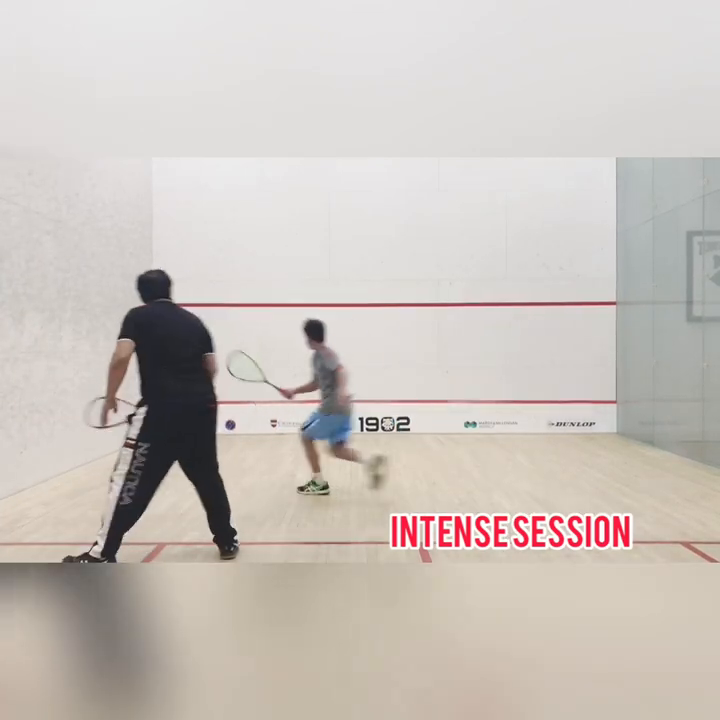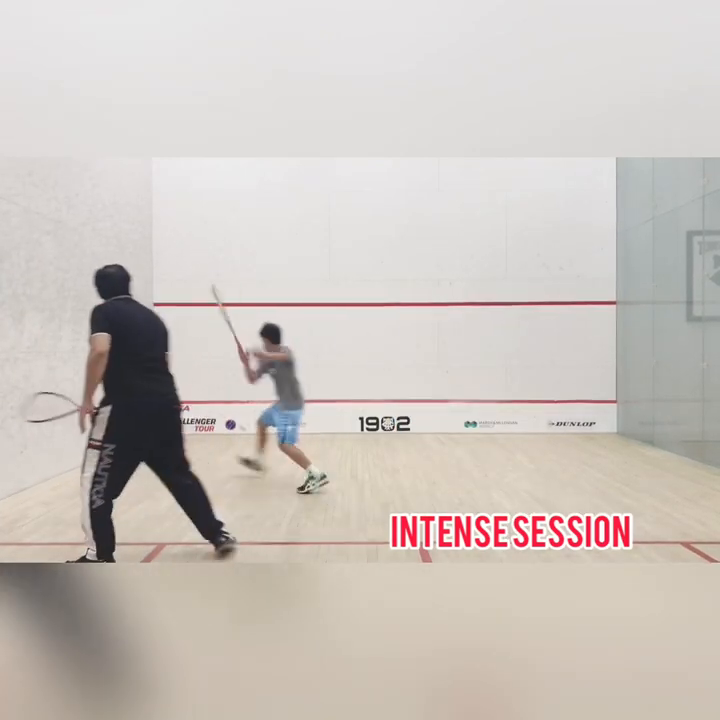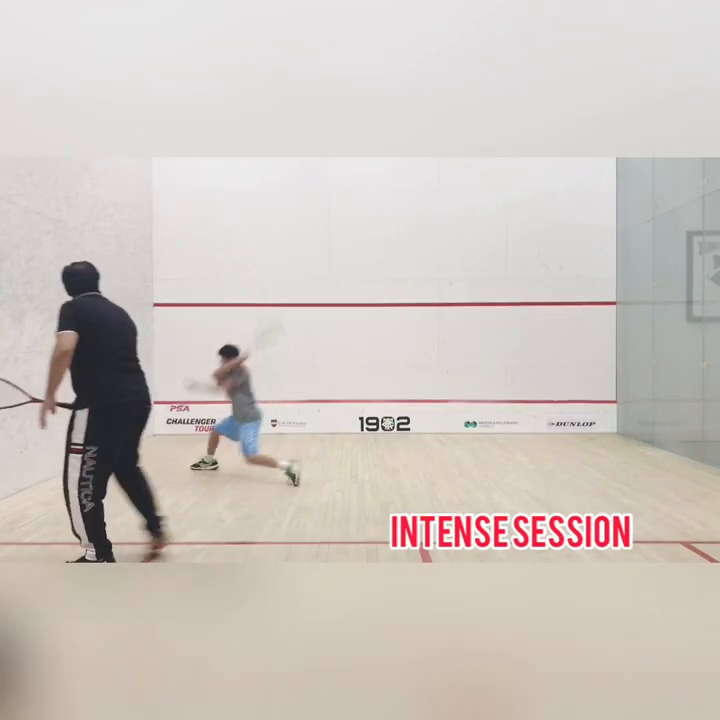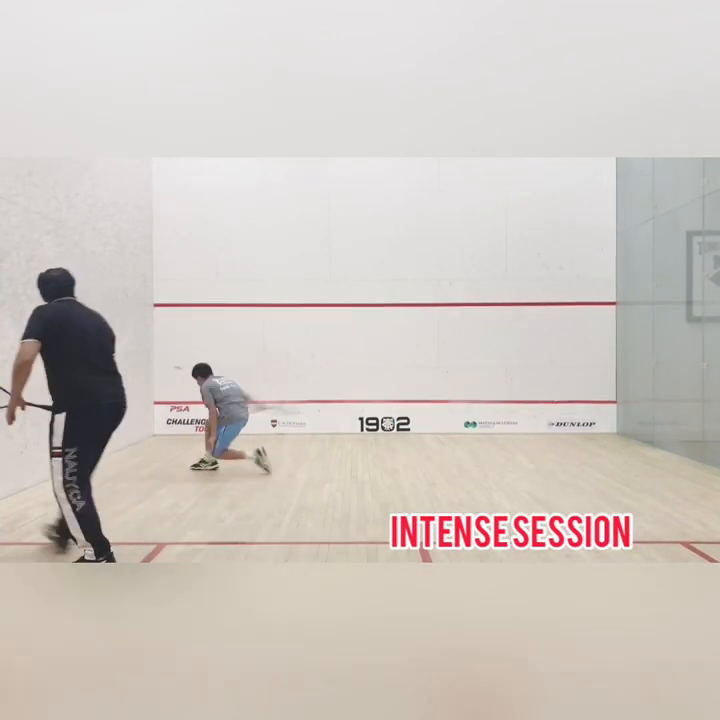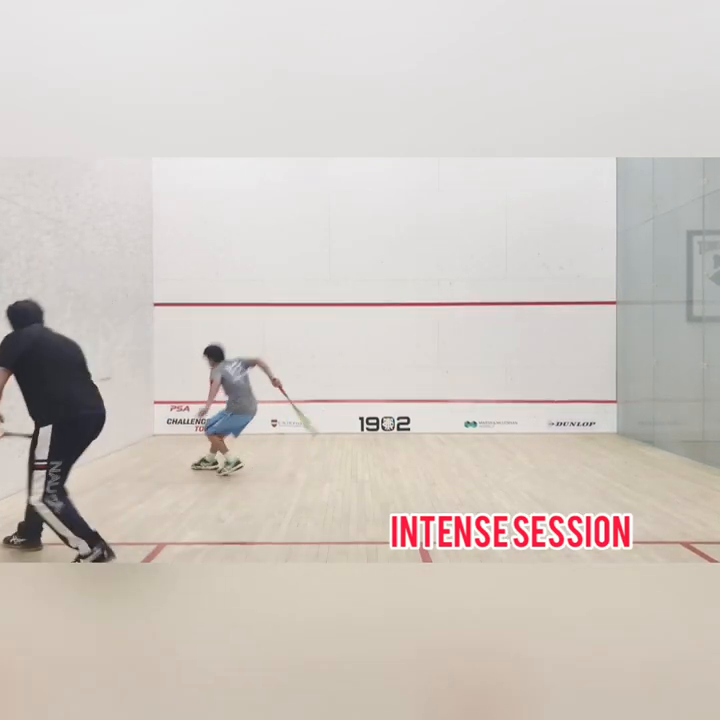
dt=0.2s
person 1, frame 1
left shoulder: (139, 316)
right shoulder: (193, 321)
left elbow: (121, 358)
right elbow: (211, 369)
left wrist: (110, 398)
left hip: (161, 408)
right hip: (203, 405)
left knee: (131, 482)
right knee: (207, 476)
left ankle: (102, 554)
right ankle: (226, 540)
person 1, frame 2
left shoulder: (104, 312)
right shoulder: (152, 317)
left elbow: (100, 352)
left wrist: (87, 399)
left hip: (126, 405)
right hip: (167, 402)
left knee: (98, 480)
right knee: (177, 472)
left ankle: (99, 555)
right ankle: (219, 535)
person 1, frame 3
left shoulder: (74, 308)
right shoulder: (121, 314)
left elbow: (64, 349)
left wrist: (49, 397)
left hip: (100, 405)
right hip: (138, 399)
left knee: (82, 481)
right knee: (128, 468)
left ankle: (99, 557)
right ankle: (156, 528)
person 1, frame 4
left shoulder: (46, 313)
right shoulder: (97, 319)
left elbow: (24, 358)
left wrist: (14, 398)
left hip: (78, 407)
right hip: (113, 402)
left knee: (68, 481)
right knee: (76, 472)
left ankle: (98, 556)
right ankle: (64, 531)
person 1, frame 5
right shoulder: (65, 342)
left hip: (63, 419)
right hip: (93, 413)
left knee: (42, 493)
right knee: (42, 477)
left ankle: (94, 549)
right ankle: (29, 534)
